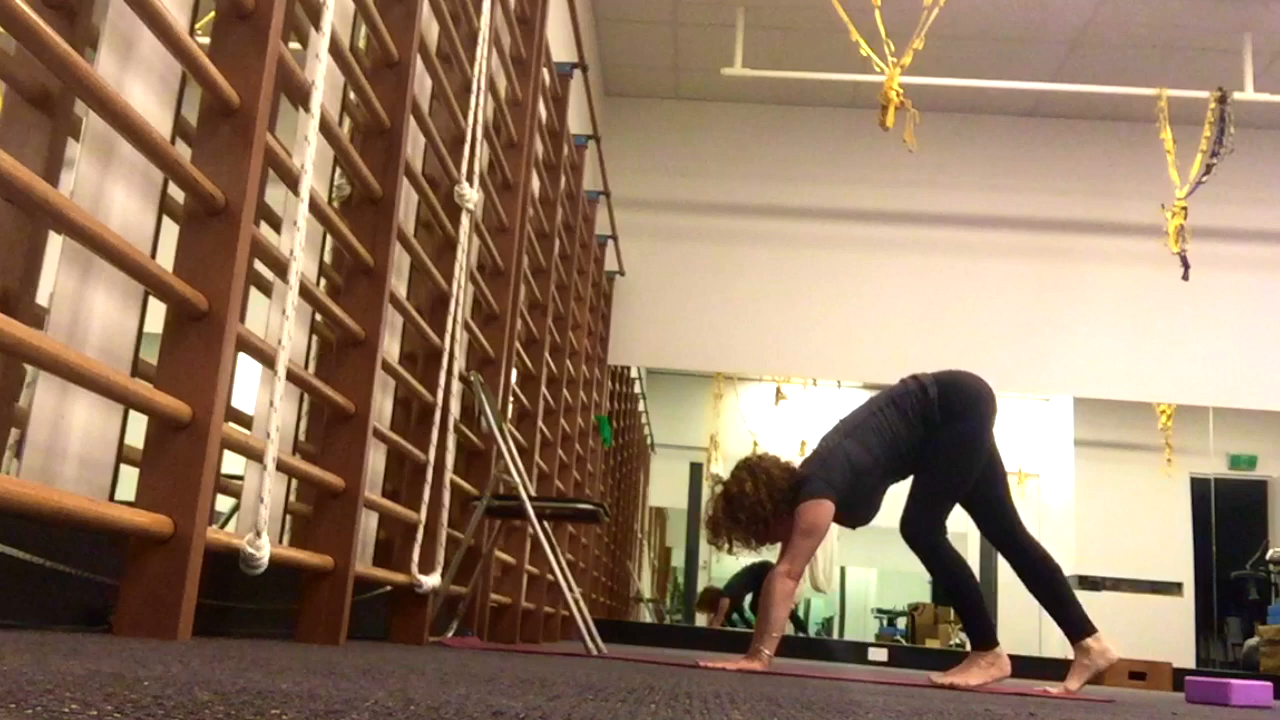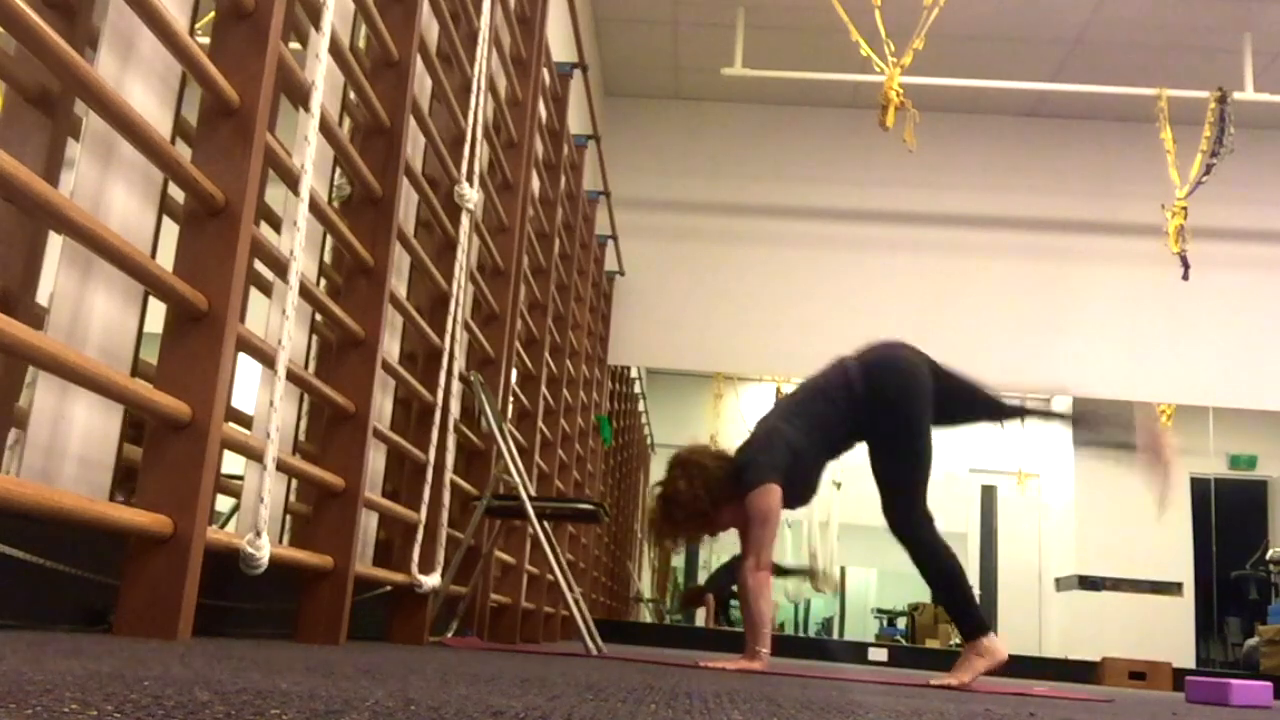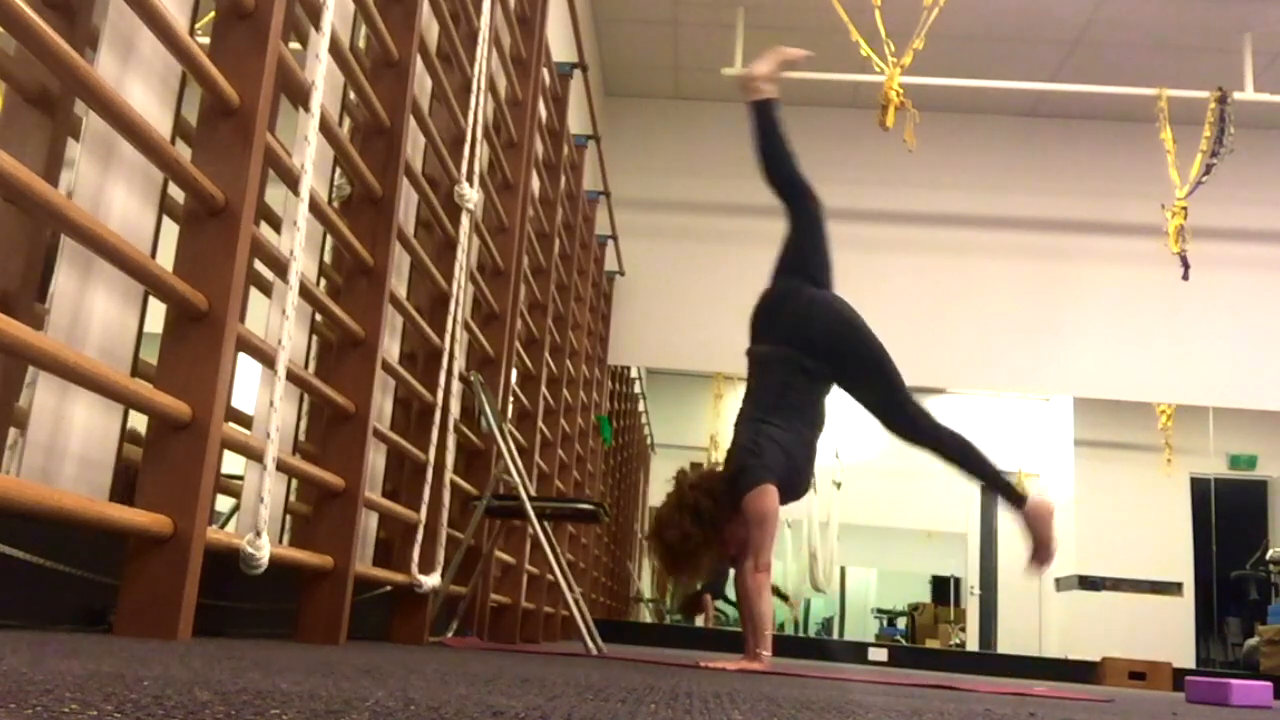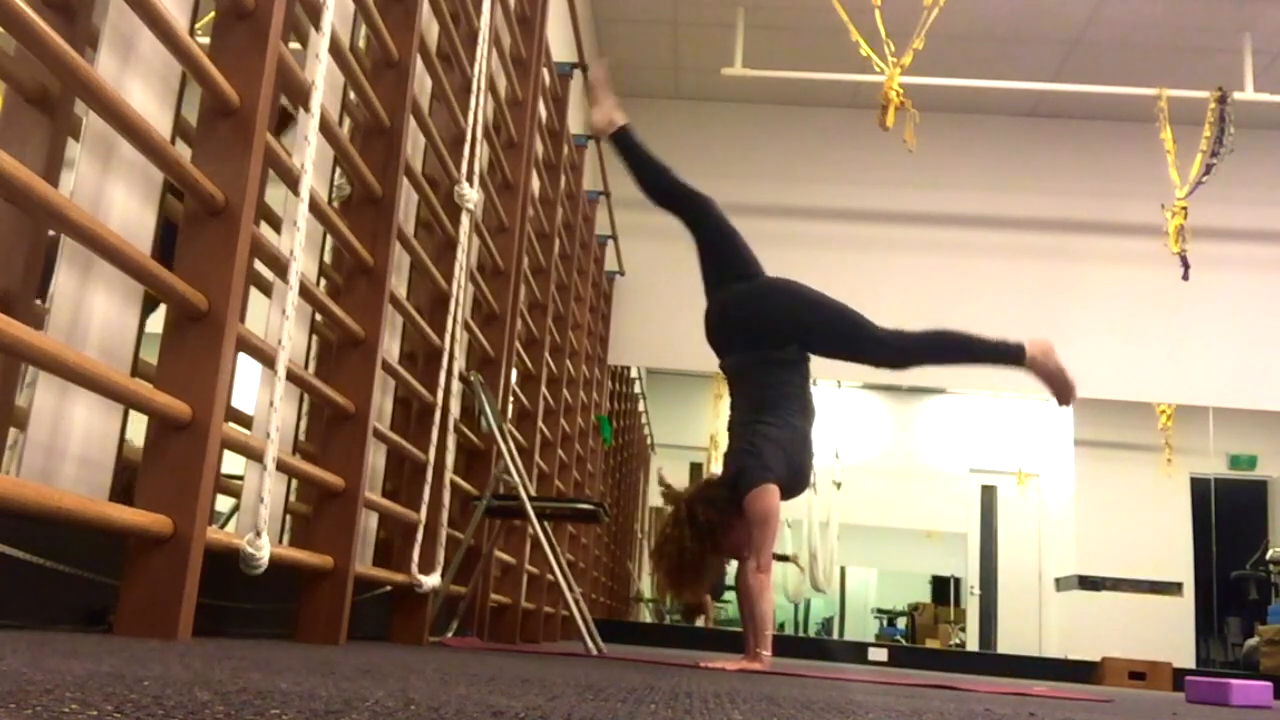
dt=0.4s
person 1, frame 1
left shoulder: (816, 489)
right shoulder: (802, 489)
left elbow: (786, 575)
right elbow: (785, 575)
left wrist: (758, 654)
right wrist: (764, 649)
left hip: (959, 404)
right hip: (948, 415)
left knee: (921, 529)
right knee: (1009, 536)
left ankle: (989, 652)
right ankle: (1089, 644)
person 1, frame 2
left shoulder: (755, 482)
right shoulder: (749, 476)
left elbow: (759, 566)
right elbow: (758, 564)
left wrist: (756, 652)
right wrist: (754, 652)
left hip: (891, 379)
right hip: (881, 373)
left knee: (910, 522)
right knee: (1007, 412)
left ankle: (980, 645)
person 1, frame 3
left shoulder: (753, 482)
right shoulder: (741, 481)
left elbow: (757, 571)
left wrist: (757, 655)
right wrist: (751, 647)
left hip: (817, 329)
right hip: (785, 320)
left knee: (911, 423)
right knee: (802, 206)
left ankle: (1025, 503)
right ankle: (761, 90)
person 1, frame 4
left shoulder: (755, 487)
left elbow: (757, 572)
left wrist: (756, 655)
left hip: (773, 320)
right hip: (736, 323)
left knee: (904, 348)
right knee: (691, 207)
